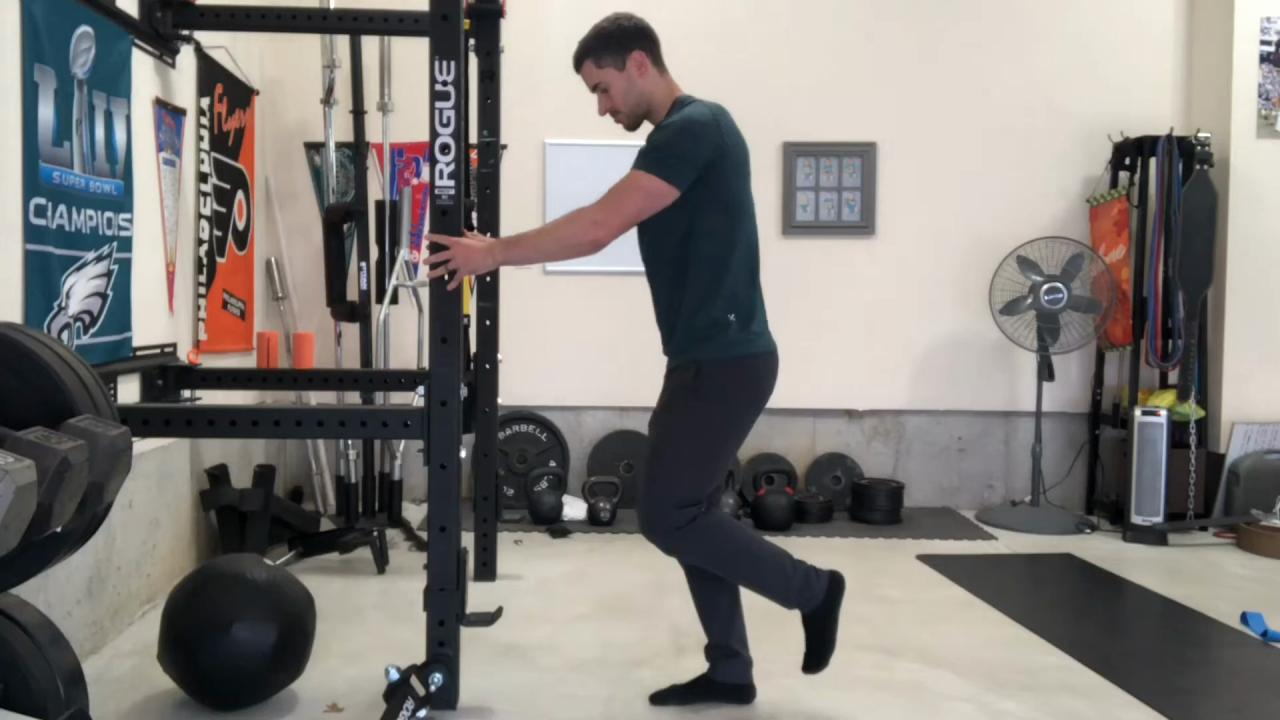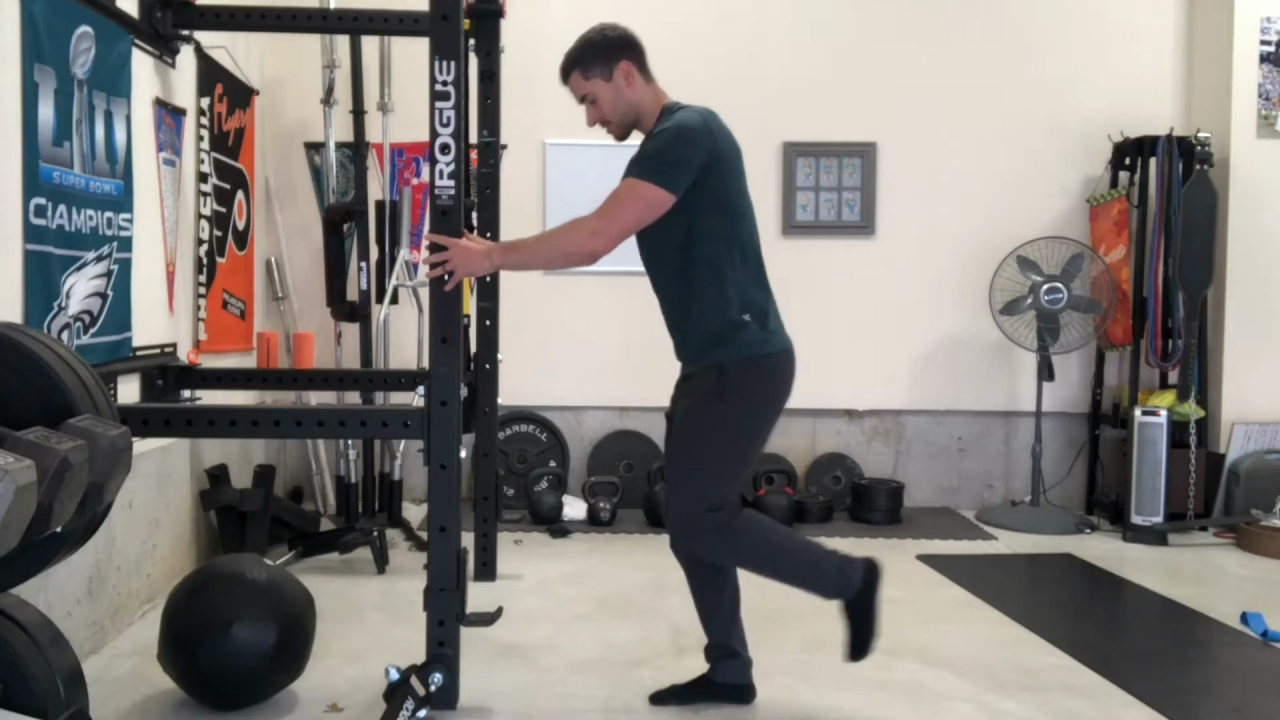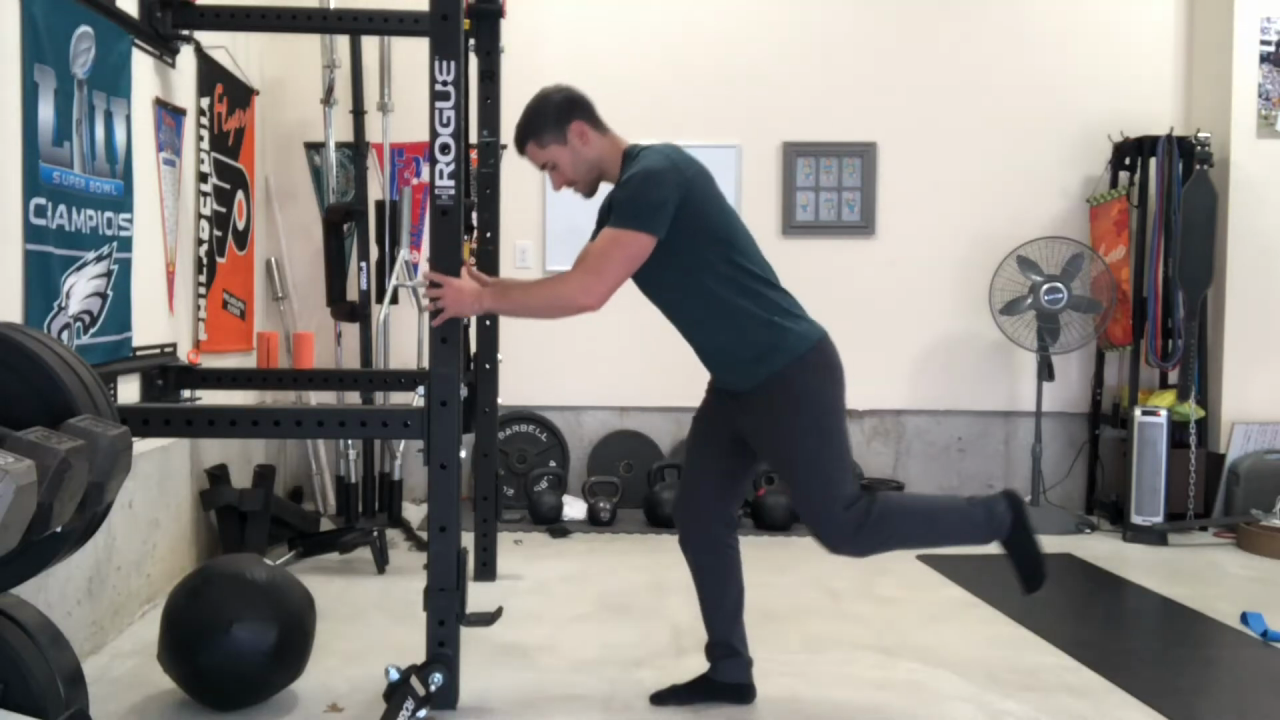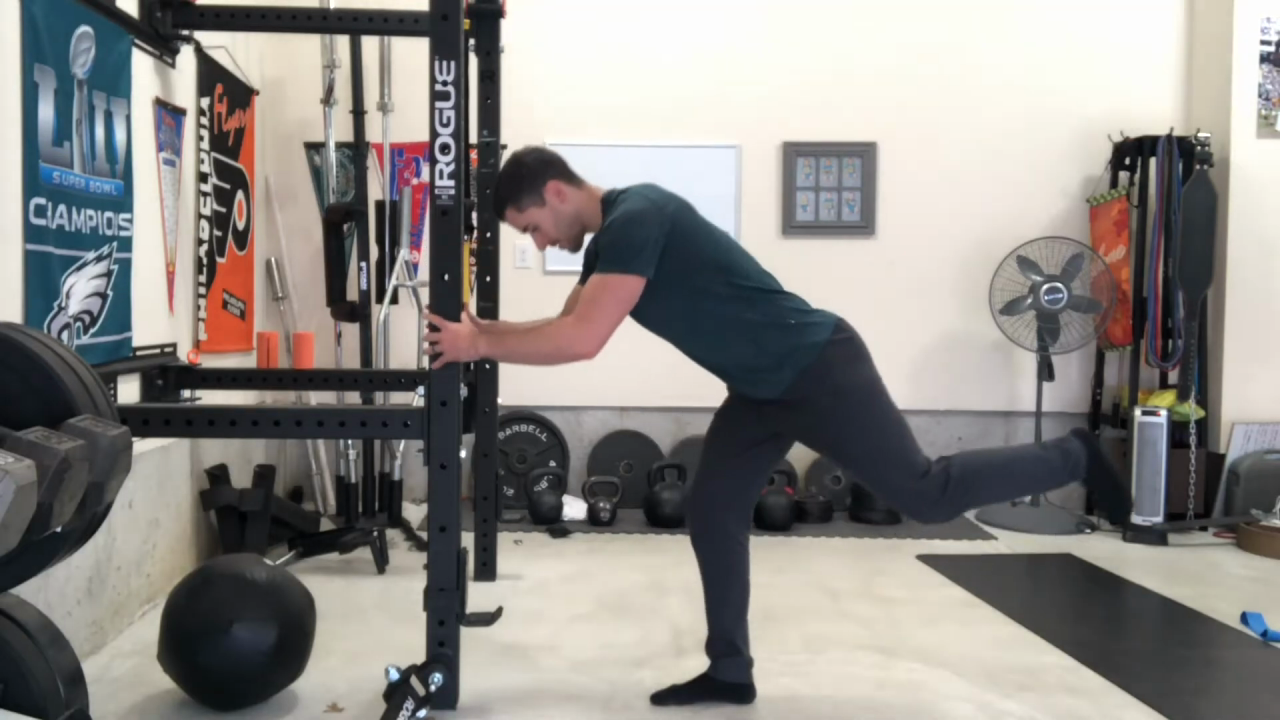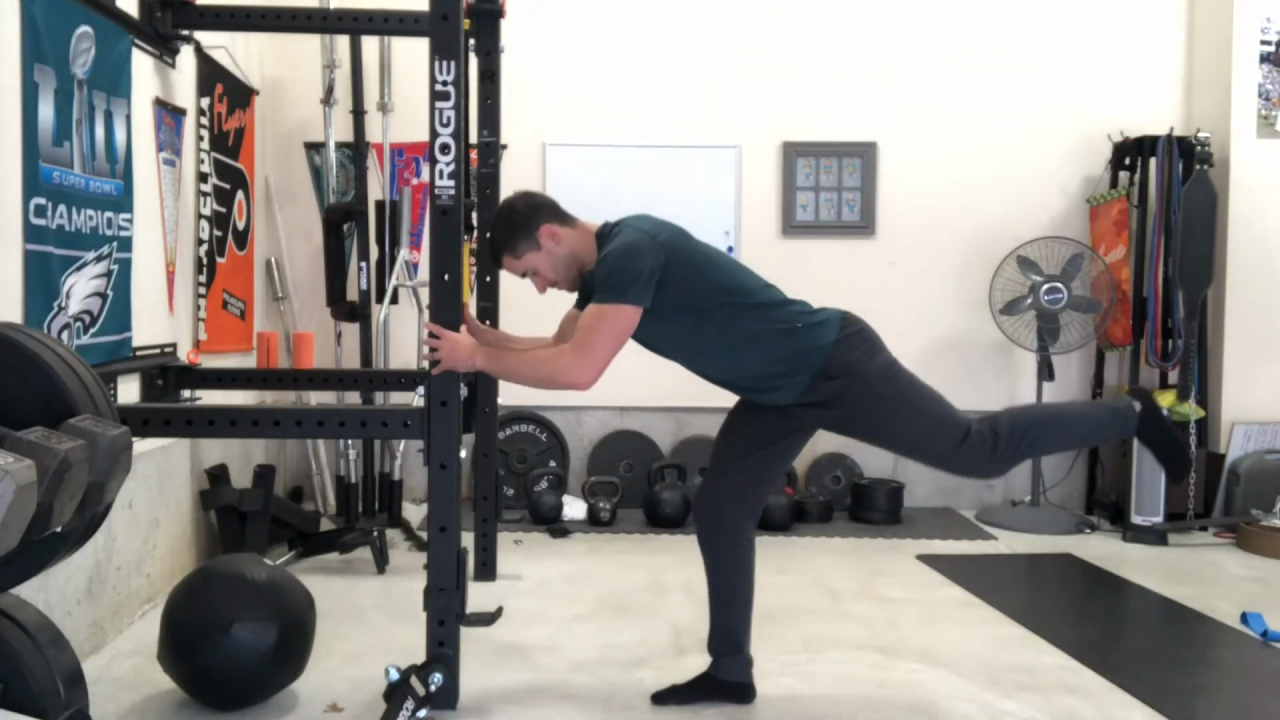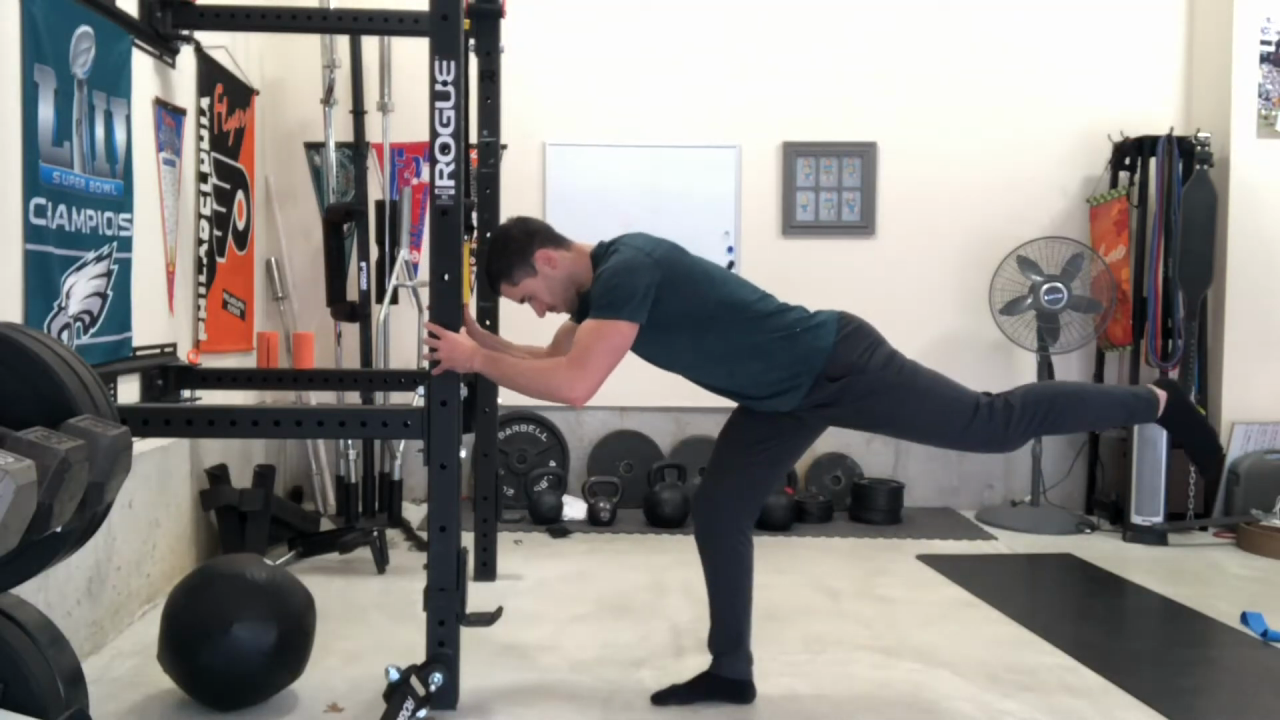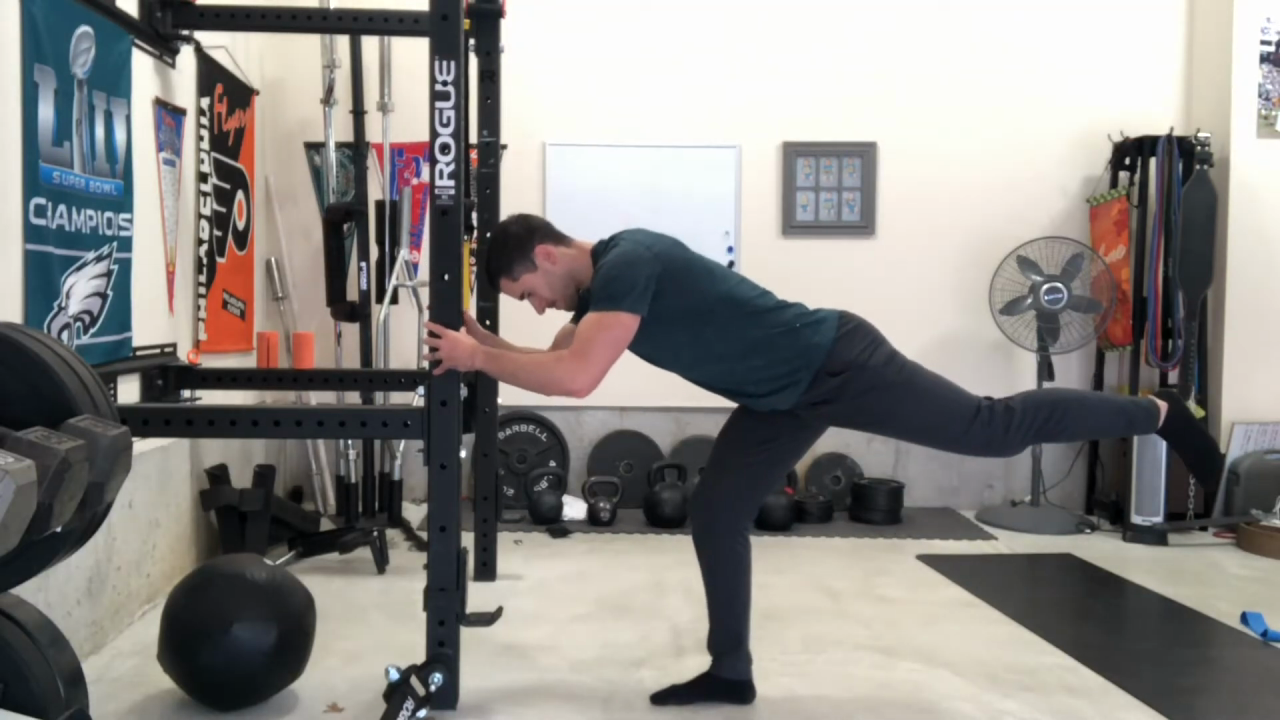
dt=0.5s
person 1, frame 1
left shoulder: (695, 129)
right shoulder: (678, 136)
left elbow: (598, 228)
right elbow: (603, 228)
left wrist: (493, 255)
right wrist: (499, 251)
left hip: (724, 361)
right hip: (706, 358)
left knee: (669, 518)
right knee: (687, 517)
left ankle: (812, 590)
right ankle: (730, 671)
person 1, frame 2
left shoulder: (686, 134)
right shoulder: (669, 142)
left elbow: (595, 238)
right elbow: (599, 238)
left wrist: (493, 258)
right wrist: (500, 255)
left hip: (742, 363)
right hip: (714, 362)
left knee: (699, 521)
right knee: (694, 522)
left ankle: (848, 578)
right ankle: (729, 670)
person 1, frame 3
left shoulder: (655, 176)
right shoulder: (626, 197)
left elbow: (586, 293)
right elbow: (578, 287)
left wrist: (483, 300)
right wrist: (489, 289)
left hip: (791, 371)
right hip: (739, 381)
left knee: (844, 526)
right knee: (700, 518)
left ankle: (998, 518)
right ankle: (729, 671)
person 1, frame 4
left shoulder: (636, 219)
right shoulder: (609, 242)
left elbow: (582, 340)
right elbow: (566, 326)
left wrist: (478, 346)
right wrist: (482, 328)
left hip: (818, 369)
right hip: (764, 385)
left knee: (924, 495)
right knee: (712, 513)
left ankle: (1073, 459)
right ankle: (729, 669)
person 1, frame 5
left shoulder: (630, 251)
right shoulder: (604, 273)
left elbow: (579, 371)
right elbow: (560, 351)
left wrist: (477, 359)
right wrist: (481, 335)
left hip: (836, 364)
right hip: (783, 389)
left knee: (976, 449)
right knee: (719, 511)
left ankle: (1132, 414)
right ankle: (730, 669)
person 1, frame 6
left shoulder: (627, 270)
right shoulder: (603, 286)
left elbow: (574, 386)
right elbow: (555, 361)
left wrist: (476, 360)
right wrist: (480, 341)
left hip: (838, 365)
right hip: (786, 395)
left knee: (994, 424)
right knee: (718, 512)
left ankle: (1156, 403)
right ankle: (731, 670)
person 1, frame 7
left shoulder: (629, 261)
right shoulder: (600, 295)
left elbow: (578, 379)
right elbow: (559, 374)
left wrist: (478, 356)
right wrist: (479, 343)
left hip: (838, 364)
right hip: (786, 398)
left knee: (993, 428)
right knee: (715, 512)
left ankle: (1157, 414)
right ankle: (731, 671)
